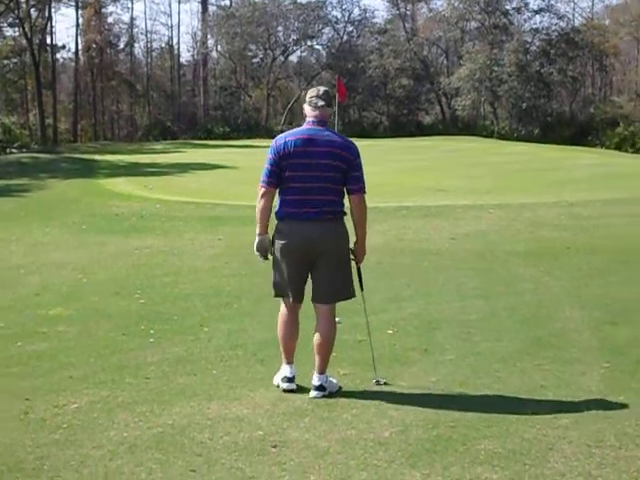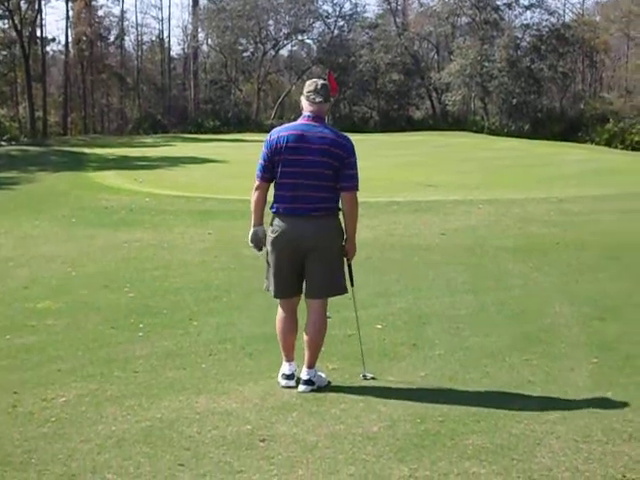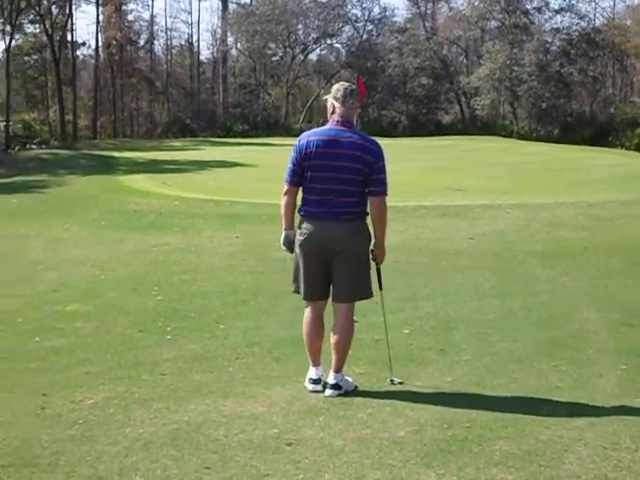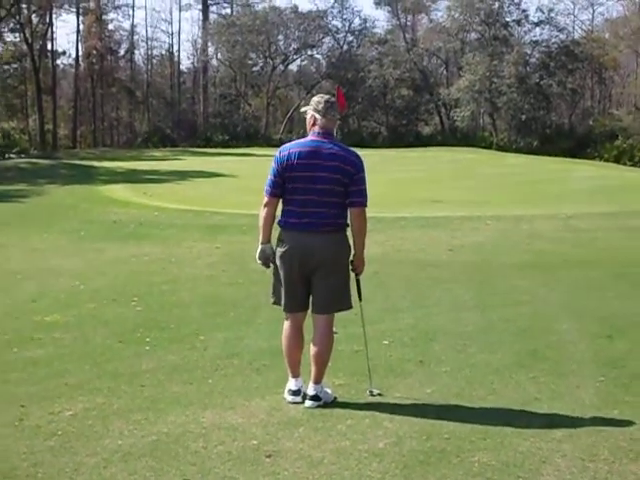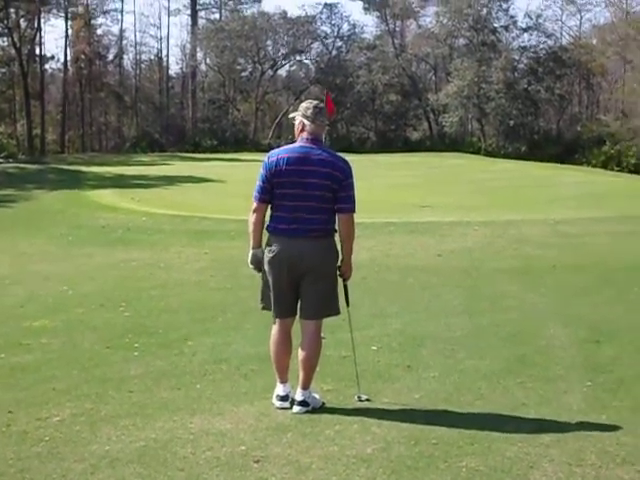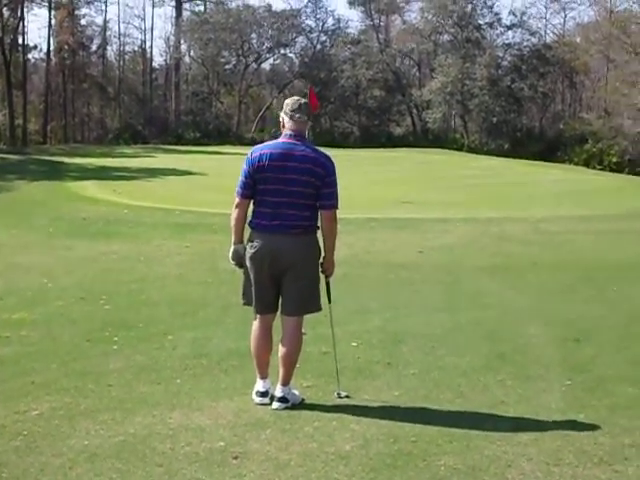
dt=0.4s
person 1, frame 1
left shoulder: (282, 142)
right shoulder: (347, 147)
left elbow: (266, 193)
right elbow: (357, 199)
left wrist: (262, 233)
right wrist: (360, 241)
left hip: (290, 232)
right hip: (330, 234)
left knee: (289, 305)
right knee: (325, 310)
left ankle: (287, 371)
right ankle: (320, 379)
person 1, frame 2
left shoulder: (277, 136)
right shoulder: (342, 143)
left elbow: (260, 187)
right elbow: (349, 197)
left wrist: (257, 225)
right wrist: (351, 239)
left hip: (284, 228)
right hip: (324, 230)
left knee: (287, 303)
right knee: (317, 304)
left ankle: (288, 368)
right ankle: (309, 374)
person 1, frame 3
left shoulder: (306, 140)
right shoulder: (371, 148)
left elbow: (289, 191)
right elbow: (377, 202)
left wrist: (288, 229)
right wrist: (379, 242)
left hip: (312, 231)
right hip: (351, 234)
left knee: (313, 306)
right knee: (344, 309)
left ankle: (314, 373)
right ankle: (335, 378)
person 1, frame 4
left shoulder: (286, 152)
right shoulder: (351, 159)
left elbow: (269, 203)
right elbow: (357, 213)
left wrist: (264, 243)
right wrist: (359, 253)
left hip: (292, 243)
right hip: (331, 245)
left knee: (293, 317)
right knee: (323, 320)
left ankle: (294, 384)
right ankle: (316, 389)
person 1, frame 5
left shoulder: (274, 158)
right shoulder: (339, 165)
left elbow: (258, 209)
right elbow: (345, 219)
left wrist: (255, 248)
right wrist: (346, 258)
left hip: (280, 248)
right hip: (319, 251)
left knee: (281, 322)
right knee: (312, 325)
left ankle: (282, 390)
right ankle: (303, 395)
person 1, frame 6
left shoulder: (258, 154)
right shoulder: (322, 162)
left elbow: (240, 205)
right elbow: (328, 216)
left wrist: (236, 243)
right wrist: (329, 255)
left hip: (262, 244)
right hip: (301, 247)
left knee: (262, 318)
right knee: (292, 321)
left ankle: (261, 385)
right ankle: (283, 391)
